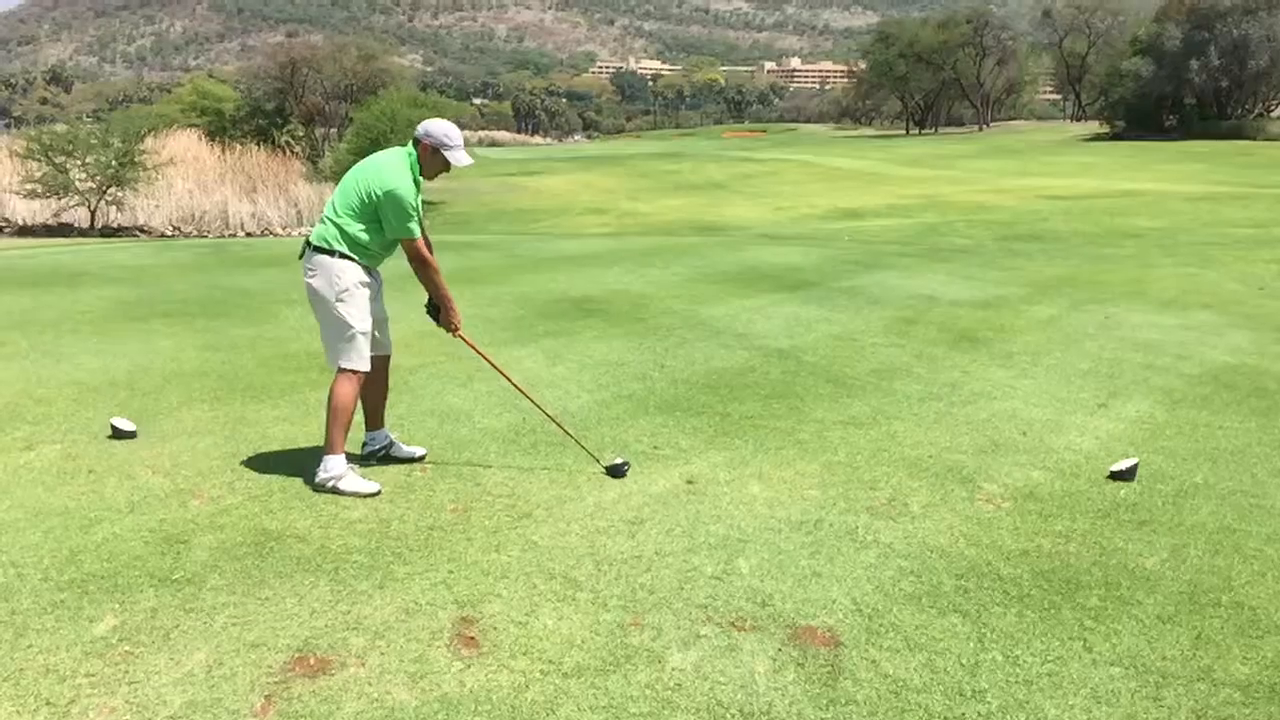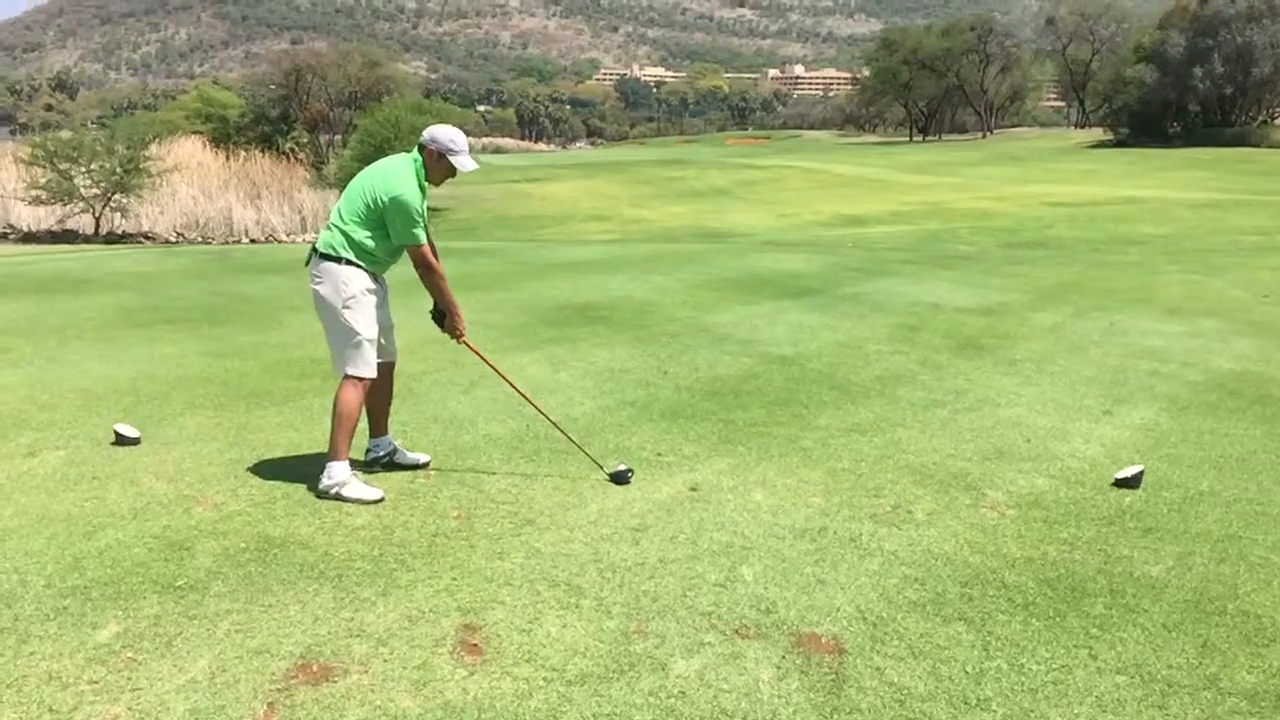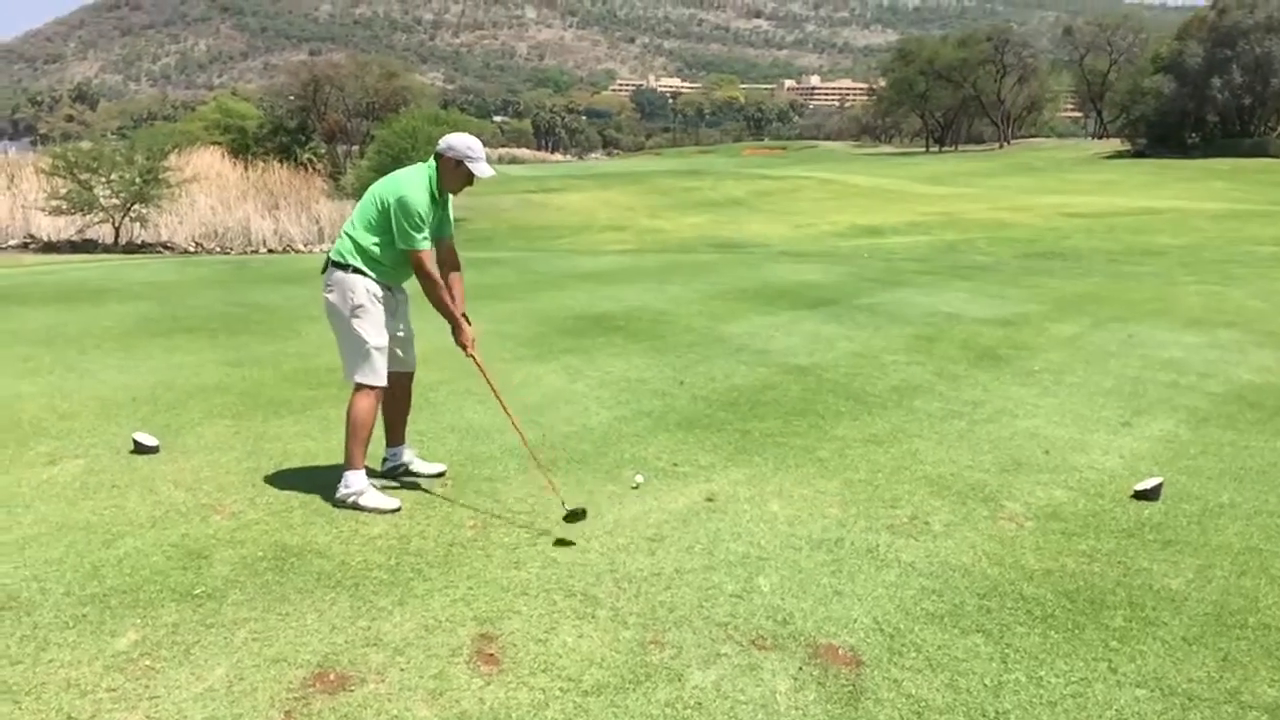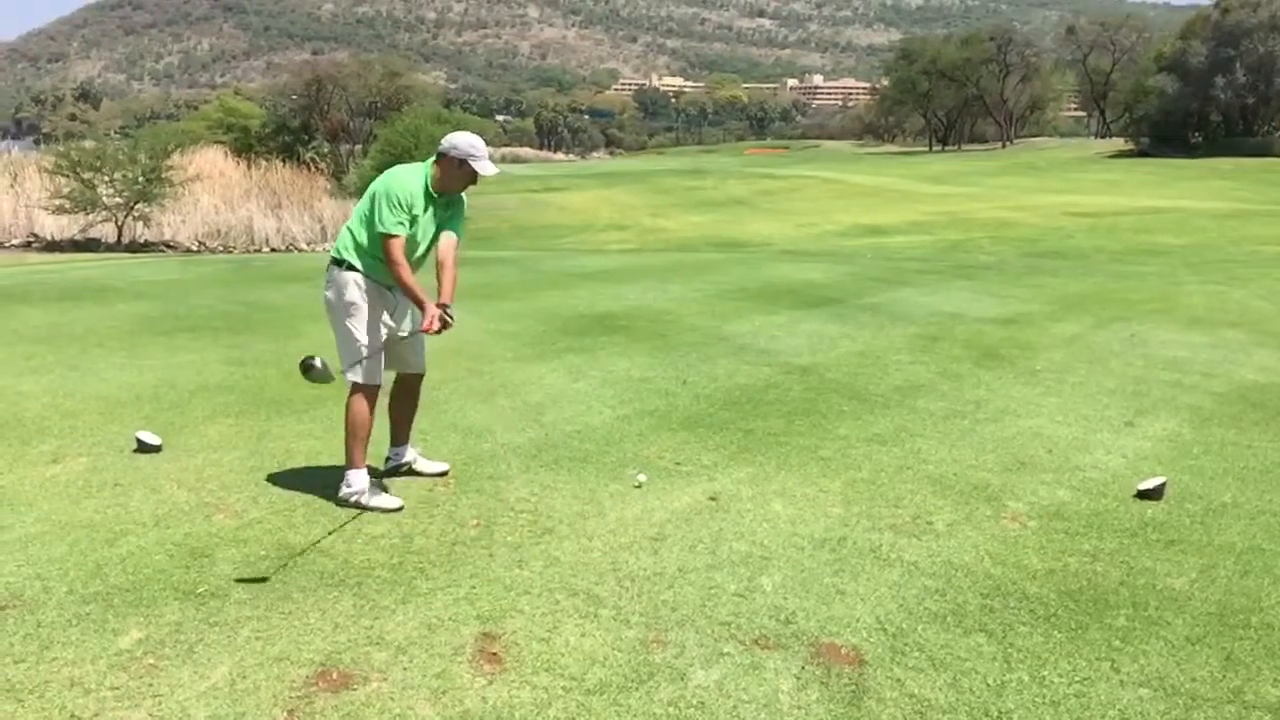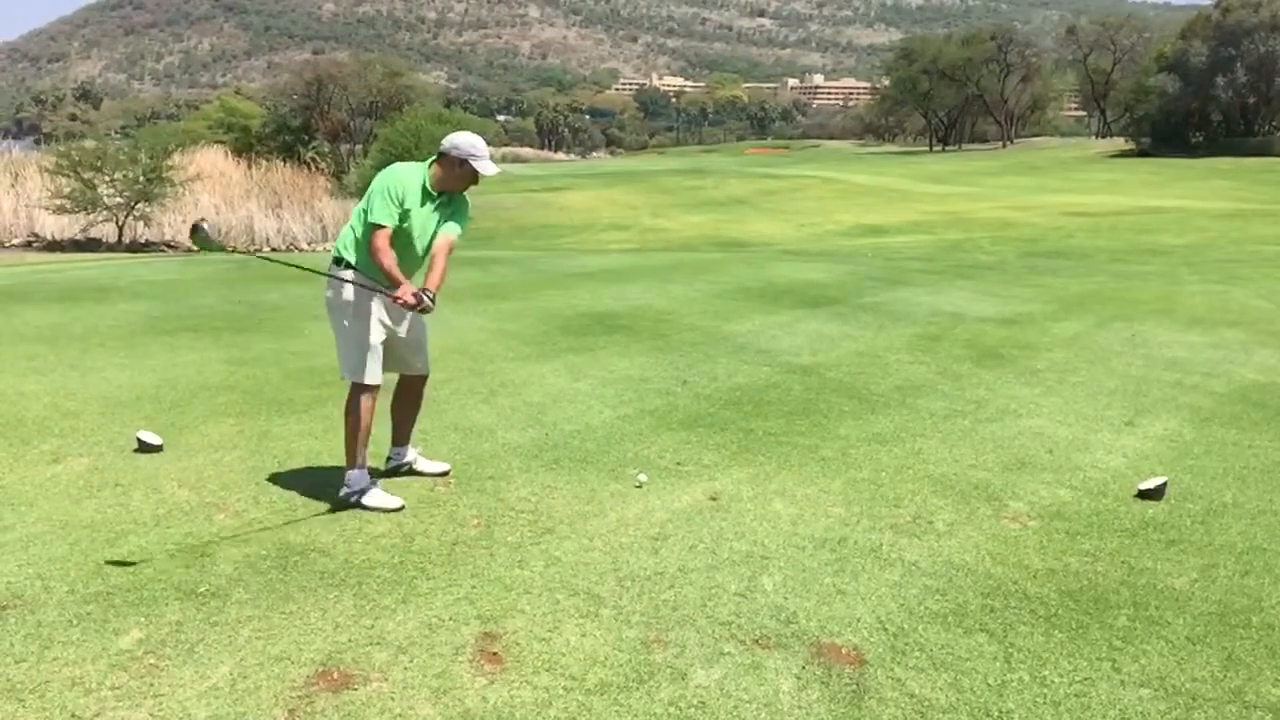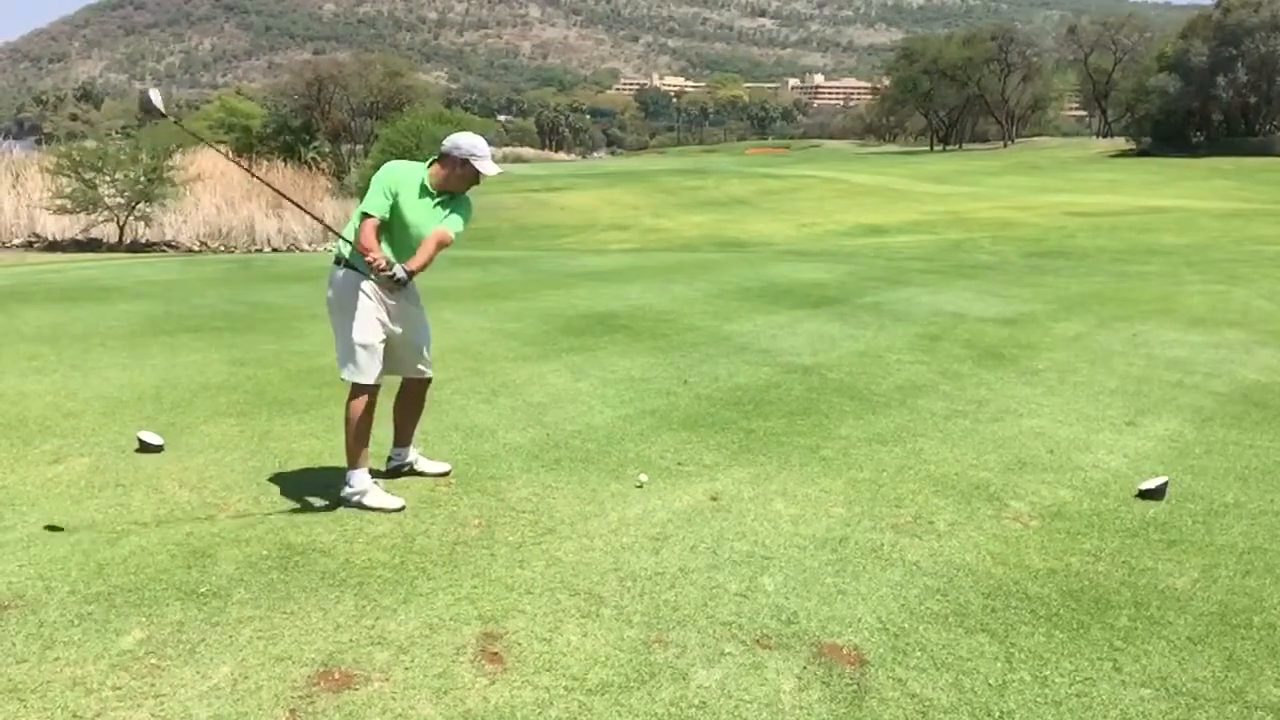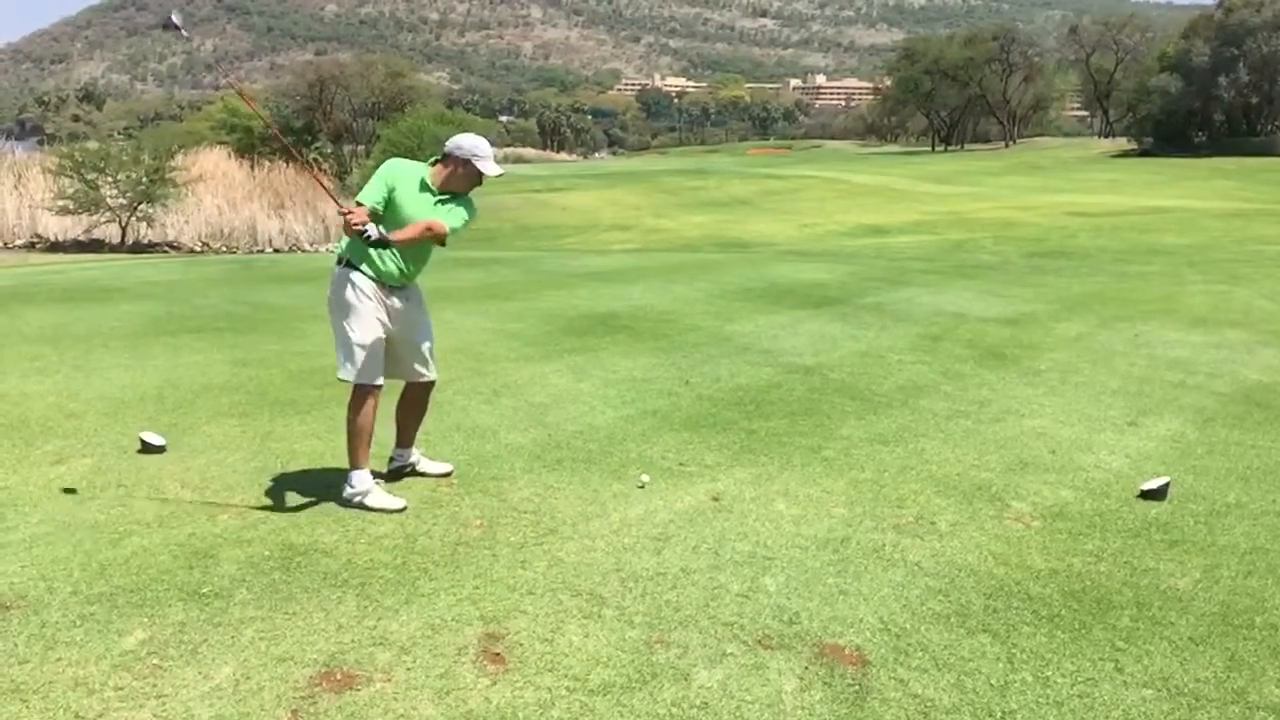
dt=0.4s
person 1, frame 1
left shoulder: (405, 167)
right shoulder: (396, 183)
left elbow: (421, 240)
right elbow: (418, 255)
left wrist: (435, 297)
right wrist: (447, 304)
left hip: (359, 266)
right hip: (337, 267)
left knee: (378, 355)
right knee: (353, 365)
left ankle: (377, 440)
right ankle: (332, 467)
person 1, frame 2
left shoulder: (410, 173)
right shoulder: (402, 190)
left elbow: (427, 245)
right elbow: (424, 262)
left wrist: (441, 304)
right wrist: (452, 310)
left hip: (364, 273)
right hip: (343, 274)
left knee: (383, 361)
right knee: (359, 372)
left ankle: (380, 447)
right ankle: (335, 473)
person 1, frame 3
left shoulder: (440, 195)
right shoulder: (411, 194)
left elbow: (448, 257)
right elbow: (424, 269)
left wrist: (461, 313)
right wrist: (454, 321)
left hip: (387, 285)
right hip: (356, 284)
left knee: (402, 371)
right knee: (371, 380)
left ankle: (396, 456)
right ankle: (352, 482)
person 1, frame 4
left shoulder: (454, 202)
right shoulder: (400, 184)
left elbow: (446, 255)
right elbow: (394, 256)
left wrist: (444, 305)
right wrist: (424, 304)
left hip: (394, 287)
right hip: (356, 282)
left knee: (412, 370)
right knee: (367, 380)
left ankle: (399, 455)
right ankle: (354, 481)
person 1, frame 5
left shoulder: (458, 204)
right shoulder: (397, 178)
left elbow: (442, 250)
right elbow: (379, 243)
left wrist: (428, 292)
right wrist: (402, 284)
left hip: (399, 290)
right hip: (357, 282)
left knee: (415, 372)
right knee: (366, 380)
left ankle: (400, 455)
right ankle: (355, 480)
person 1, frame 6
left shoulder: (459, 206)
right shoulder: (396, 174)
left elbow: (436, 242)
right elbow: (365, 231)
left wrist: (405, 269)
right wrist: (375, 258)
left hip: (401, 290)
right hip: (358, 281)
left knee: (419, 374)
right knee: (366, 381)
left ankle: (401, 456)
right ankle: (356, 481)
person 1, frame 7
left shoulder: (461, 207)
right shoulder: (397, 171)
left elbow: (427, 229)
right elbow: (353, 221)
left wrist: (384, 237)
right wrist: (355, 222)
left hip: (403, 290)
right hip: (360, 281)
left knee: (422, 377)
right knee: (368, 381)
left ankle: (403, 457)
right ankle: (358, 482)
